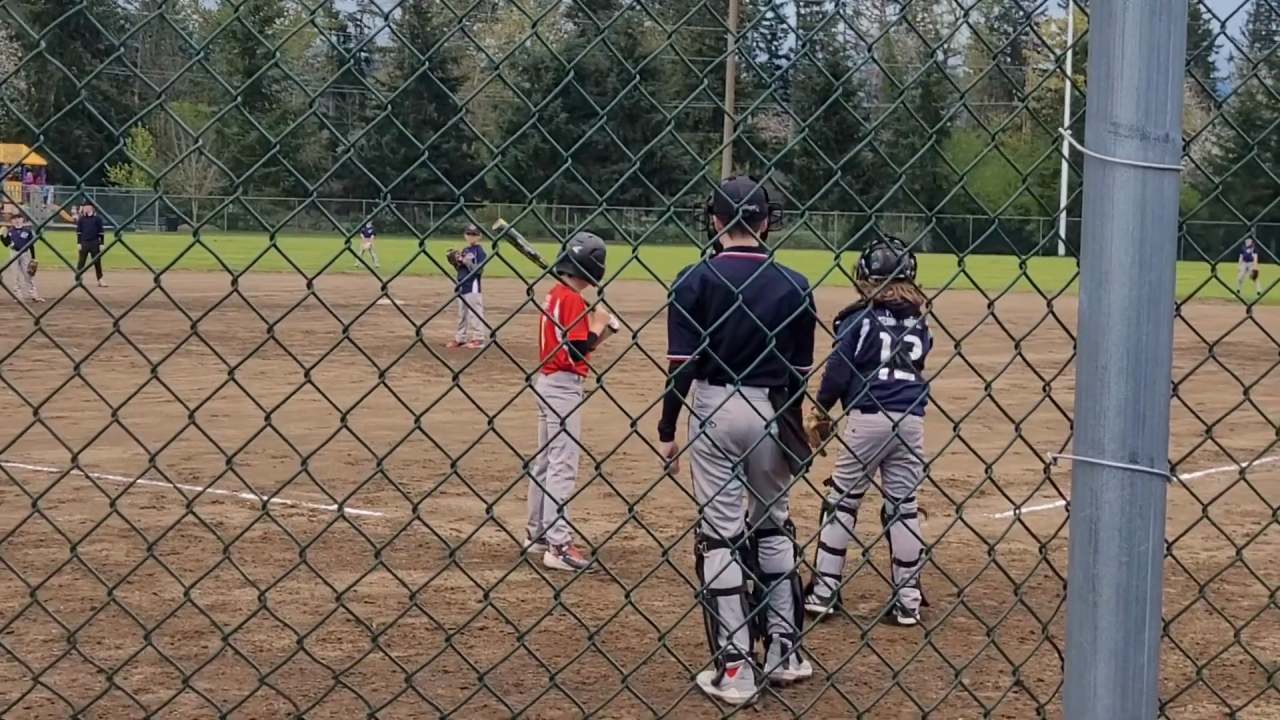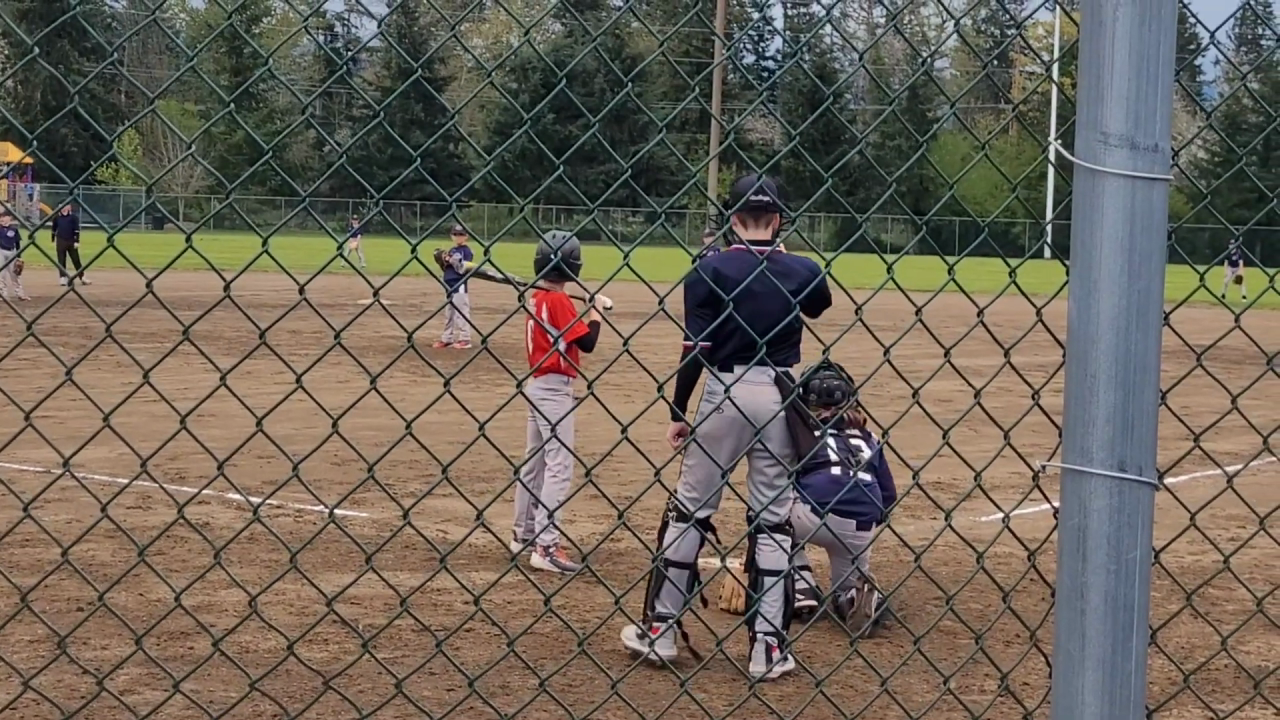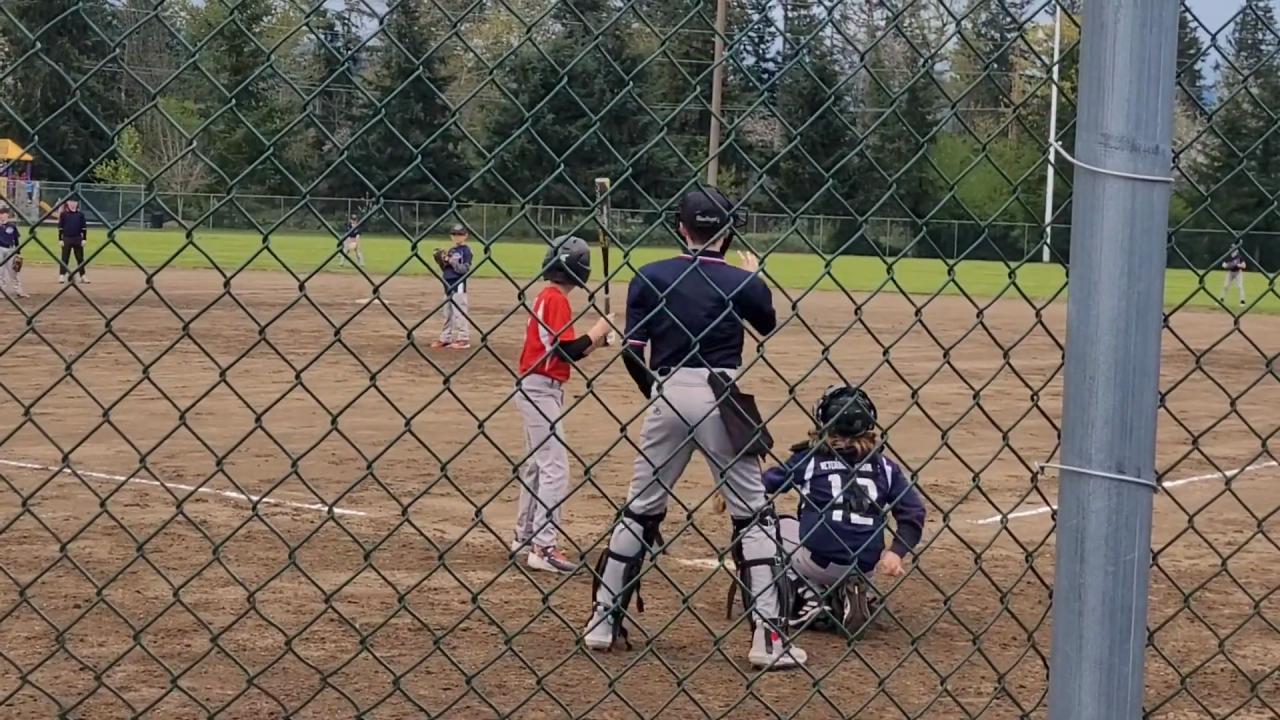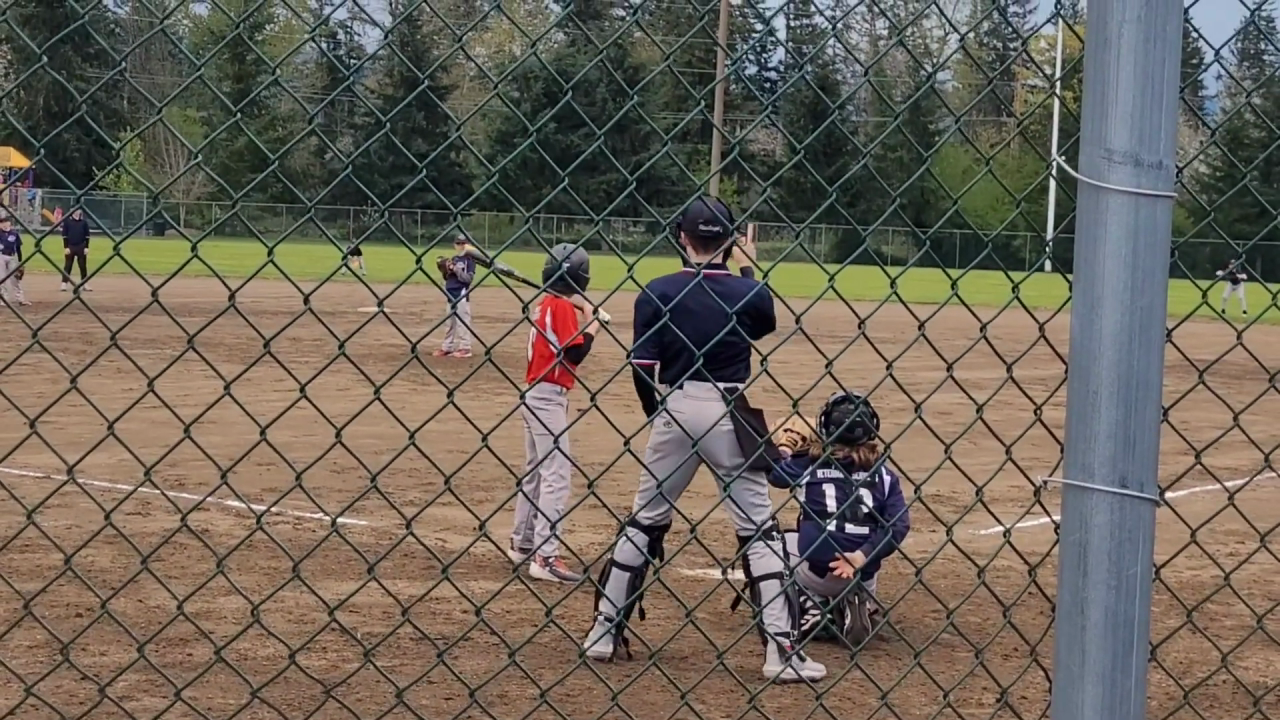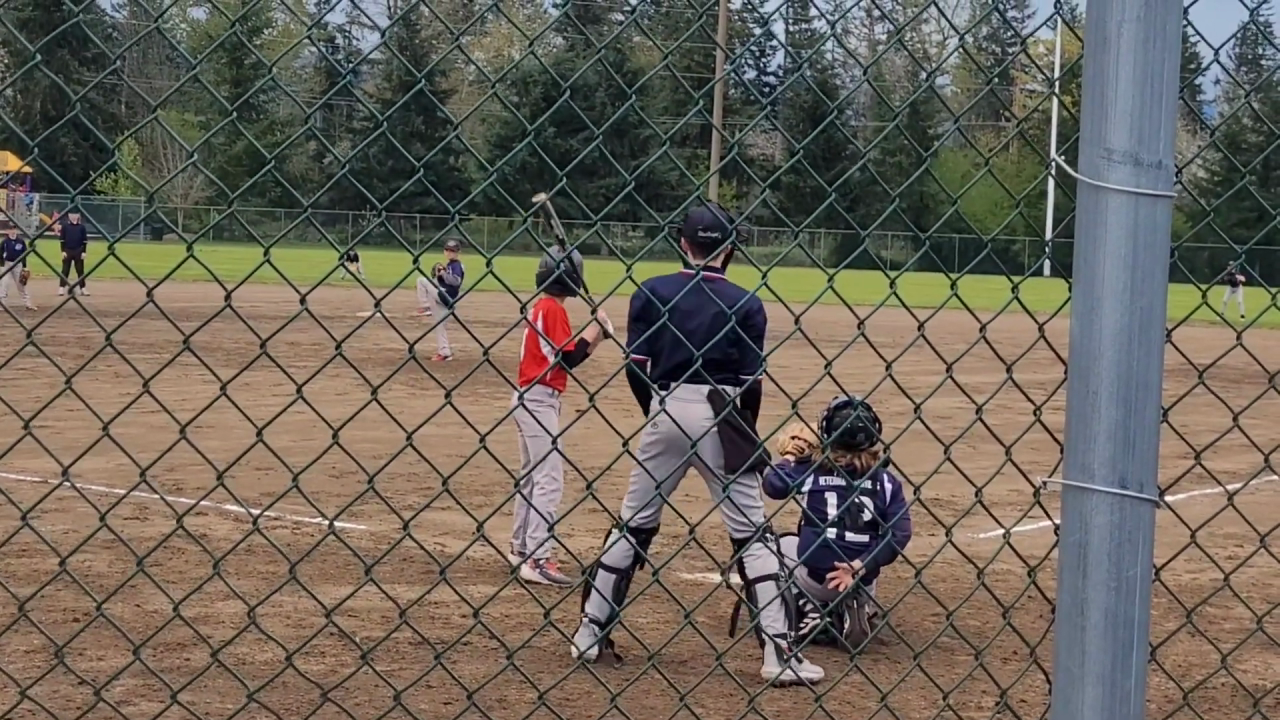
dt=1s
person 1, frame 1
left shoulder: (695, 279)
right shoulder: (794, 284)
left elbow: (682, 365)
right elbow: (803, 370)
left wrist: (667, 431)
left hip: (715, 411)
right hip: (772, 413)
left knee: (720, 536)
right knee: (773, 529)
left ankle: (735, 667)
right ankle: (784, 651)
person 1, frame 2
left shoulder: (707, 269)
right shoulder: (802, 270)
left elbow: (694, 350)
right elbow: (820, 305)
left wrist: (677, 413)
left hip: (722, 396)
right hip: (776, 399)
left knee: (687, 511)
right knee: (772, 522)
left ankle: (662, 630)
right ankle: (768, 647)
person 1, frame 3
left shoulder: (649, 276)
right shoulder: (743, 282)
left elbow: (630, 351)
right elbow: (768, 326)
left hip: (668, 397)
right hip: (720, 400)
left knee: (639, 511)
right knee: (754, 516)
left ankle: (603, 622)
right ankle: (769, 635)
person 1, frame 4
left shoulder: (657, 292)
right shoulder: (751, 292)
left elbow: (643, 370)
right elbow: (766, 327)
left wrist: (657, 418)
right wrist: (747, 273)
left hip: (675, 410)
right hip: (729, 416)
left knee: (643, 523)
right knee: (760, 532)
left ankle: (604, 631)
right ankle: (781, 650)
person 1, frame 5
left shoulder: (651, 292)
right shoulder: (746, 303)
left elbow: (635, 367)
right elbow: (752, 382)
right wrist: (748, 437)
left hip: (666, 413)
right hip: (720, 417)
left knee: (632, 526)
right knee: (752, 534)
left ankle: (590, 634)
right ankle: (779, 652)
person 2, frame 1
left shoulder: (555, 294)
right shoulder: (572, 299)
right elbow: (578, 351)
left wrist: (600, 332)
right wrist: (598, 325)
left hip: (549, 382)
right hip: (564, 386)
left knee: (544, 462)
right knee: (563, 466)
left ankle: (537, 534)
right ankle: (558, 545)
person 2, frame 2
left shoulder: (537, 297)
right shoulder: (559, 300)
right elbow: (586, 343)
left wrist: (590, 312)
right wrist: (596, 312)
left hip: (538, 386)
right hip: (555, 389)
left knee: (534, 464)
right knee: (559, 469)
left ankle: (524, 535)
right ankle: (546, 547)
person 2, frame 3
left shoulder: (546, 297)
right shoulder: (557, 300)
right elbow: (567, 352)
left wrist: (596, 340)
right wrist: (600, 330)
left hip: (536, 388)
right hip: (541, 389)
left knee: (537, 465)
right knee: (554, 469)
left ankle: (525, 536)
right ankle: (543, 548)
person 2, frame 4
left shoulder: (546, 305)
right shoulder: (562, 307)
right elbow: (575, 355)
left wrist: (591, 324)
right wrist: (592, 323)
left hip: (539, 396)
right hip: (548, 398)
left knee: (536, 473)
right knee: (556, 478)
left ankle: (522, 544)
right ankle: (545, 558)
person 2, frame 5
left shoulder: (540, 307)
right shoulder: (553, 309)
left elbow: (562, 358)
right elbow: (568, 359)
left wrist: (595, 335)
right wrist: (595, 329)
left hip: (530, 398)
right hip: (540, 400)
left knee: (531, 477)
right knee: (549, 480)
left ankle: (521, 548)
right ankle: (537, 560)
person 3, frame 1
left shoulder: (858, 317)
right shoulder: (919, 322)
left elbow: (835, 374)
left wrist: (819, 415)
left hip: (868, 418)
right hip: (910, 421)
left knee: (842, 503)
right knee: (903, 508)
left ankle: (823, 593)
right ankle: (908, 601)
person 3, frame 2
right shoulder: (867, 435)
right elbow: (888, 495)
left hip: (816, 516)
right hip: (861, 529)
right knee: (845, 592)
left ankle: (803, 593)
right ankle: (859, 594)
person 3, frame 3
left shoulder: (810, 457)
right shoulder: (884, 464)
left elbow: (770, 481)
right elbow: (913, 510)
right wrist: (896, 552)
left hip: (817, 560)
right hip: (863, 565)
left knee: (778, 527)
left ankle: (809, 599)
right ankle: (852, 596)
person 3, frame 4
left shoulder: (809, 463)
right shoulder: (883, 474)
left elbow: (773, 471)
right elbow: (898, 525)
right wrist: (861, 558)
left hip: (816, 570)
right hip: (863, 575)
right knee: (862, 587)
left ankle: (812, 608)
right ankle: (858, 606)
person 3, frame 5
left shoulder: (811, 468)
right shoulder: (885, 480)
left elbow: (772, 484)
right elbow: (899, 533)
left wrist: (788, 455)
right wrist: (859, 567)
left hip: (815, 576)
right hip: (861, 580)
left knee: (783, 544)
left ankle: (810, 611)
right ankle: (855, 611)
